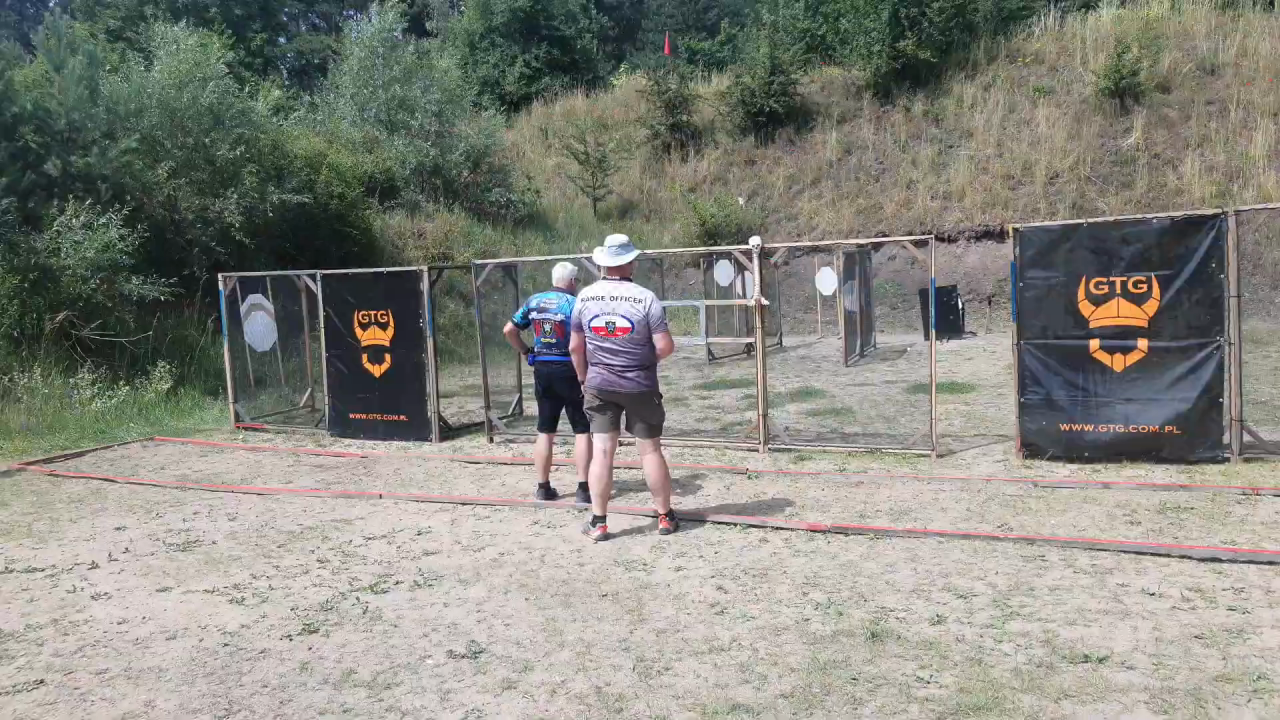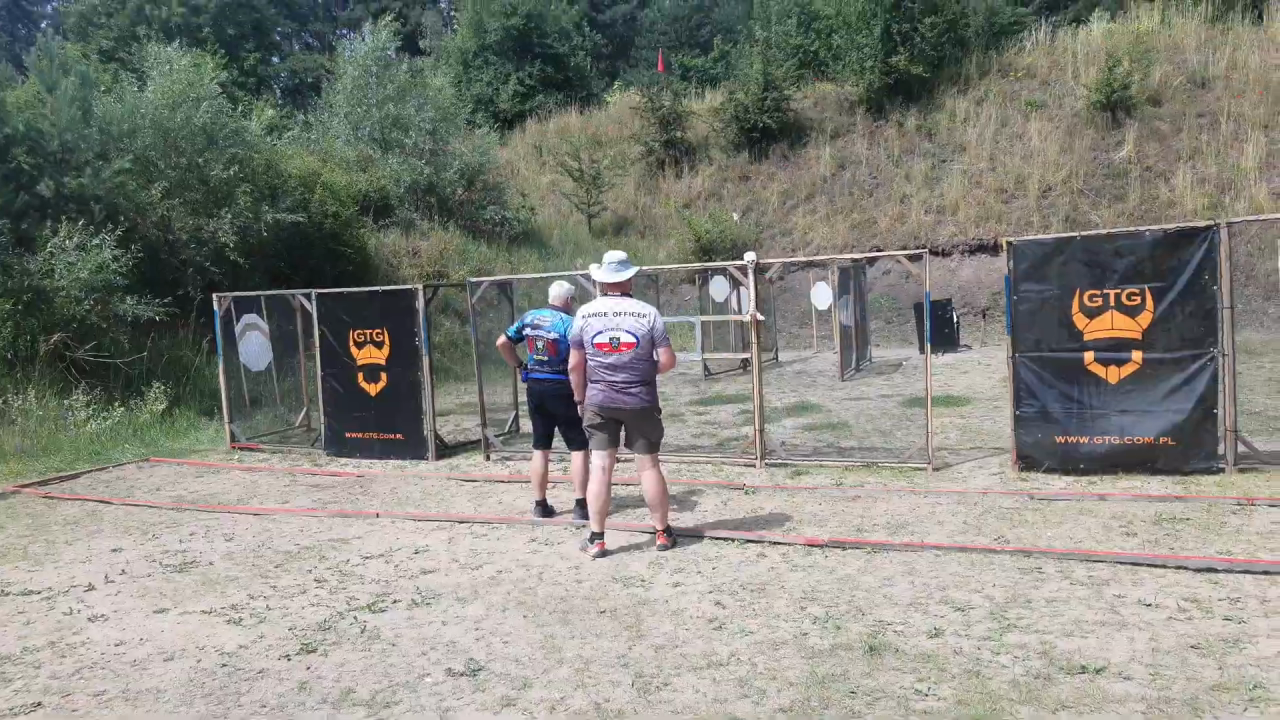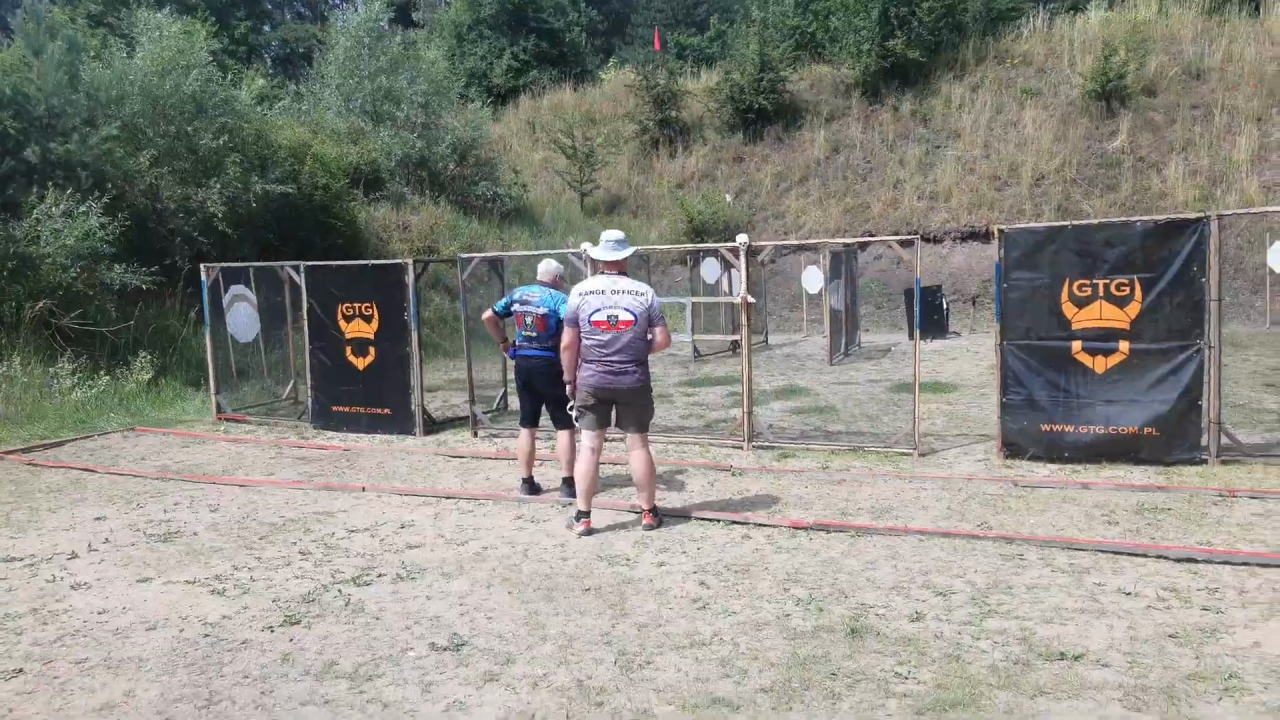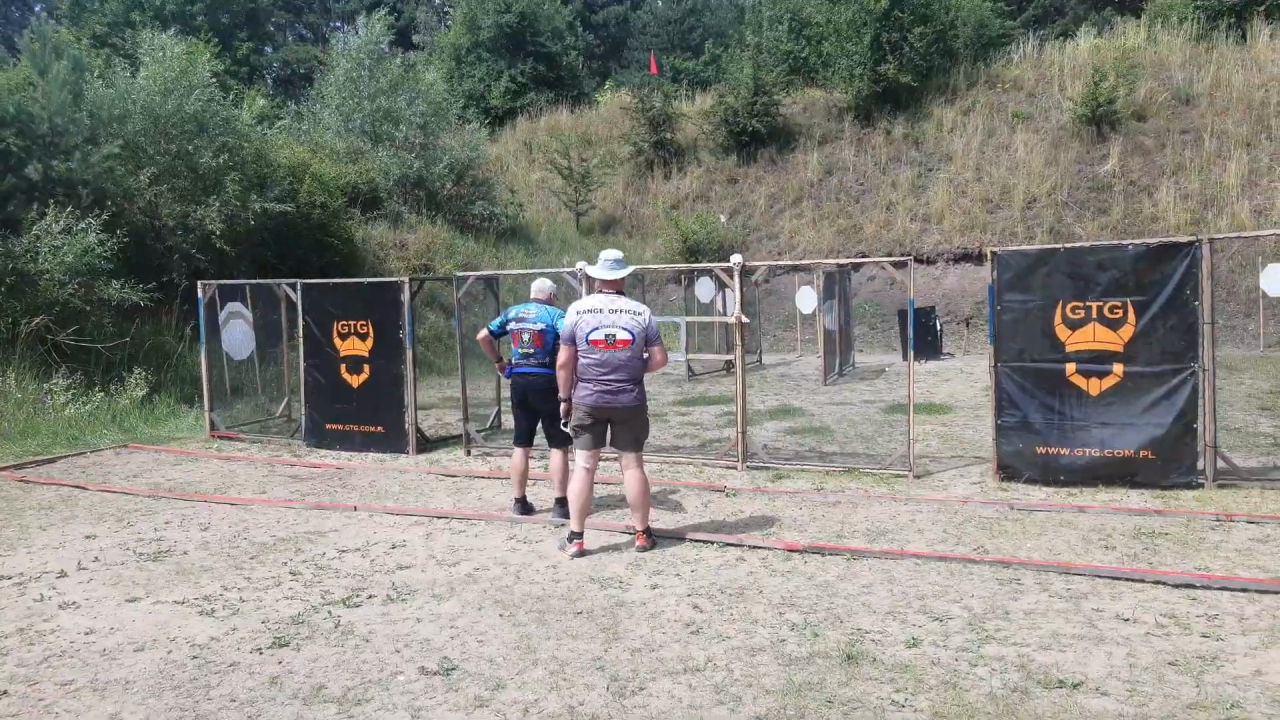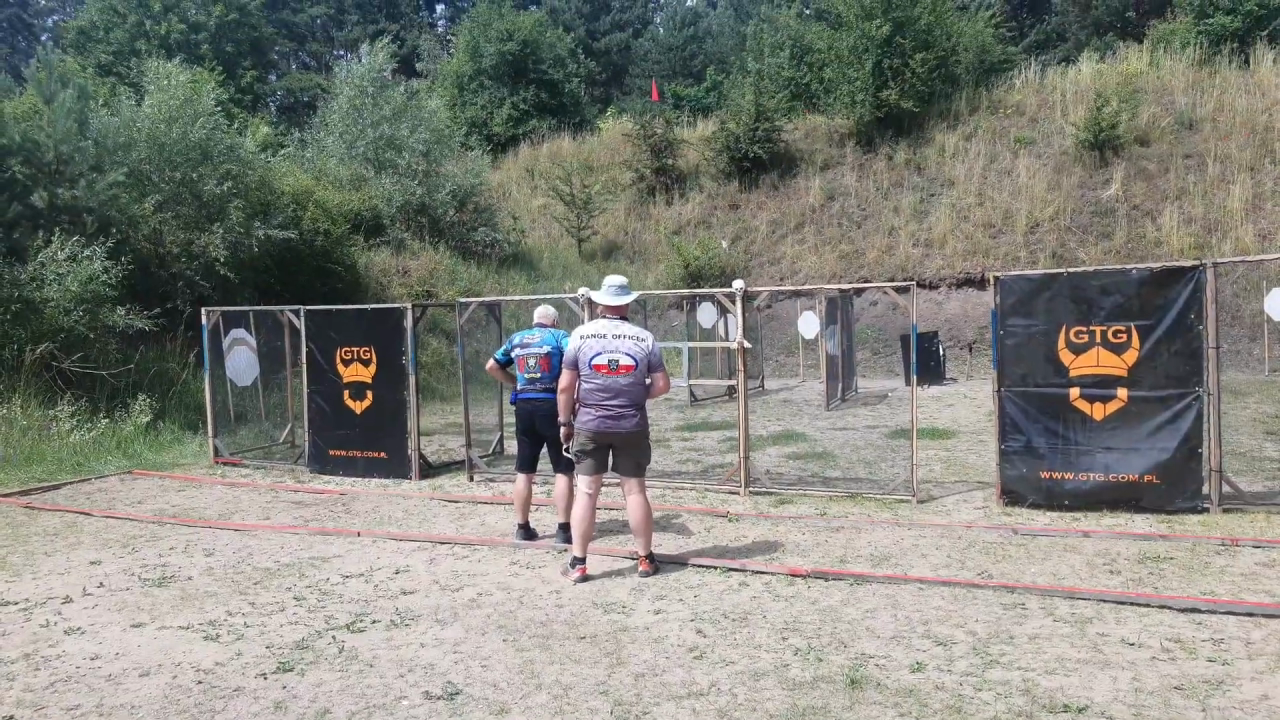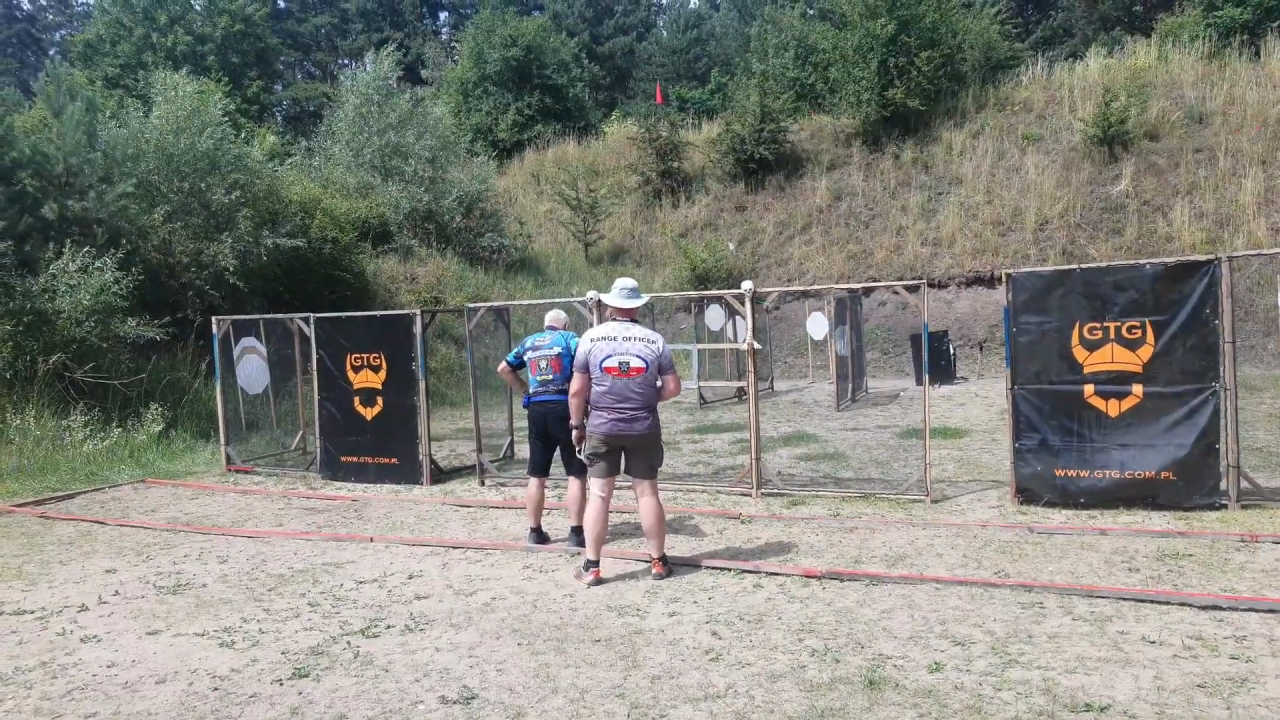
dt=0.3s
person 1, frame 1
left shoulder: (585, 297)
right shoulder: (645, 297)
left elbow: (576, 347)
right elbow: (665, 347)
left wrist: (585, 379)
right wrist: (648, 357)
left hip: (600, 385)
right hip: (640, 386)
left knee: (602, 451)
right knee: (650, 450)
left ankle: (598, 522)
right ankle: (665, 516)
person 1, frame 2
left shoulder: (585, 314)
right shoulder: (647, 313)
left elbow: (575, 366)
right elbow: (667, 361)
left wrist: (581, 398)
left hip: (599, 402)
right hip: (641, 401)
left knee: (600, 468)
right knee: (648, 466)
left ankle: (596, 539)
right ankle: (663, 533)
person 1, frame 3
left shoulder: (580, 291)
right shoulder: (644, 292)
left elbow: (568, 344)
right elbow: (662, 340)
left wrist: (570, 379)
left hip: (592, 381)
right hip: (633, 381)
left knee: (589, 447)
right knee: (638, 446)
left ankle: (582, 517)
right ankle: (649, 513)
person 1, frame 4
left shoulder: (577, 309)
right shoulder: (641, 312)
left elbow: (564, 362)
right elbow: (659, 359)
left wrist: (565, 397)
left hip: (587, 400)
right hip: (629, 401)
left knee: (583, 466)
right knee: (632, 465)
left ankle: (575, 538)
right ankle: (642, 534)
person 1, frame 5
left shoulder: (581, 335)
right shoulder: (644, 338)
left elbow: (565, 387)
right elbow: (662, 385)
left wrist: (565, 421)
left hip: (589, 424)
right hip: (631, 426)
left knee: (586, 492)
right knee: (635, 491)
left ankle: (578, 563)
right ankle: (645, 560)
person 1, frame 6
left shoulder: (591, 337)
right shoulder: (655, 340)
left elbow: (577, 390)
right elbow: (673, 388)
left wrist: (577, 425)
left hip: (601, 427)
right hip: (643, 428)
left knee: (599, 494)
right knee: (647, 493)
left ankle: (591, 566)
right ankle: (659, 561)
person 2, frame 1
left shoulder: (533, 301)
right shoulder: (574, 303)
left elbow: (509, 330)
left wrist: (526, 352)
left hip: (542, 370)
right hip: (569, 370)
left knee: (545, 431)
right knee: (583, 430)
left ankle: (543, 487)
right ankle: (584, 489)
person 2, frame 2
left shoulder: (528, 317)
right shoulder: (568, 322)
left elbow: (502, 343)
left wrist: (520, 365)
left hip: (535, 387)
right hip: (561, 388)
left knee: (540, 448)
right knee: (578, 448)
left ankle: (540, 505)
right ankle: (581, 506)
person 2, frame 3
left shoulder: (517, 294)
right shoulder: (558, 298)
left elbow: (488, 317)
left wrist: (503, 341)
left hip: (523, 364)
right hip: (549, 365)
left knee: (527, 426)
right knee: (565, 426)
left ankle: (527, 482)
right ankle: (568, 484)
person 2, frame 4
left shoulder: (512, 313)
right shoulder: (554, 314)
left elbow: (483, 336)
left wrist: (498, 361)
left hip: (519, 382)
right hip: (547, 382)
left knee: (521, 445)
right knee: (558, 445)
left ankle: (519, 502)
right ankle: (560, 505)
person 2, frame 5
left shoulder: (516, 339)
right shoulder: (558, 335)
left elbow: (492, 367)
left hip: (524, 407)
right hip: (552, 406)
left knee: (524, 471)
right knee: (563, 471)
left ankle: (523, 528)
right ankle: (563, 530)
person 2, frame 6
left shoulder: (528, 343)
right shoulder: (567, 337)
left elbow: (503, 368)
left hip: (537, 410)
right hip: (564, 408)
left knee: (537, 475)
right knee: (576, 474)
left ankle: (535, 531)
right ankle: (576, 533)
